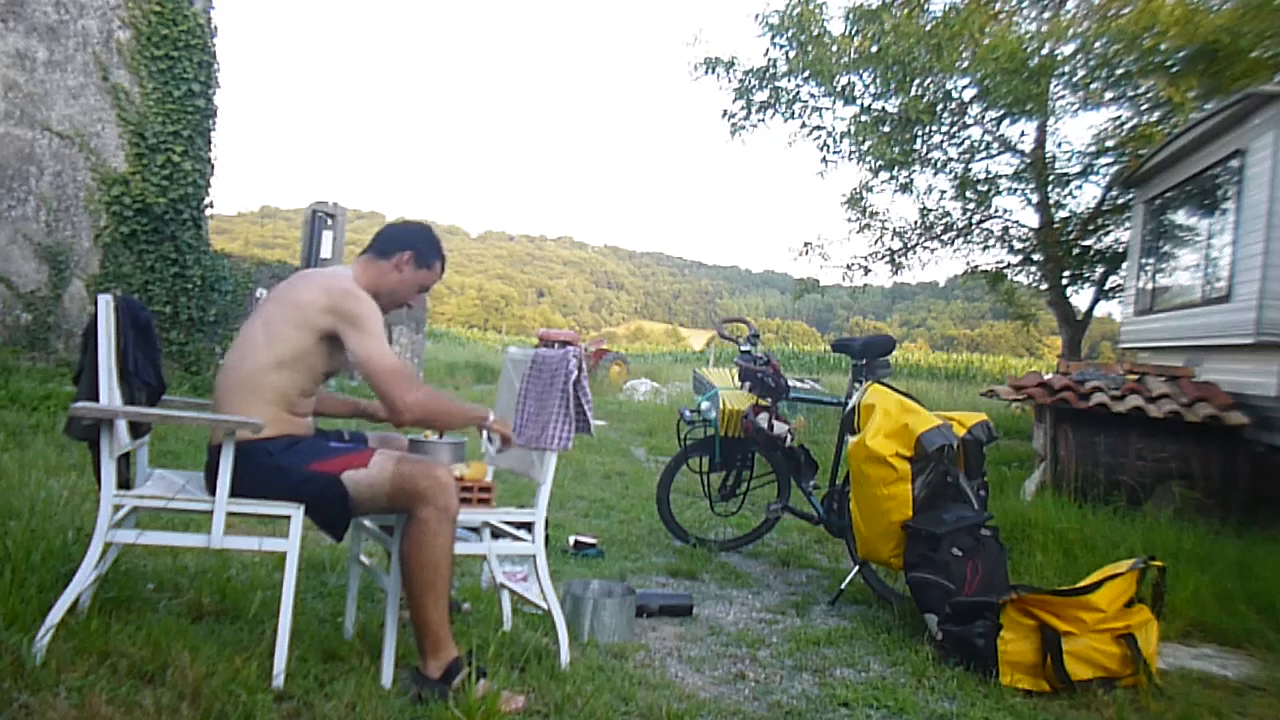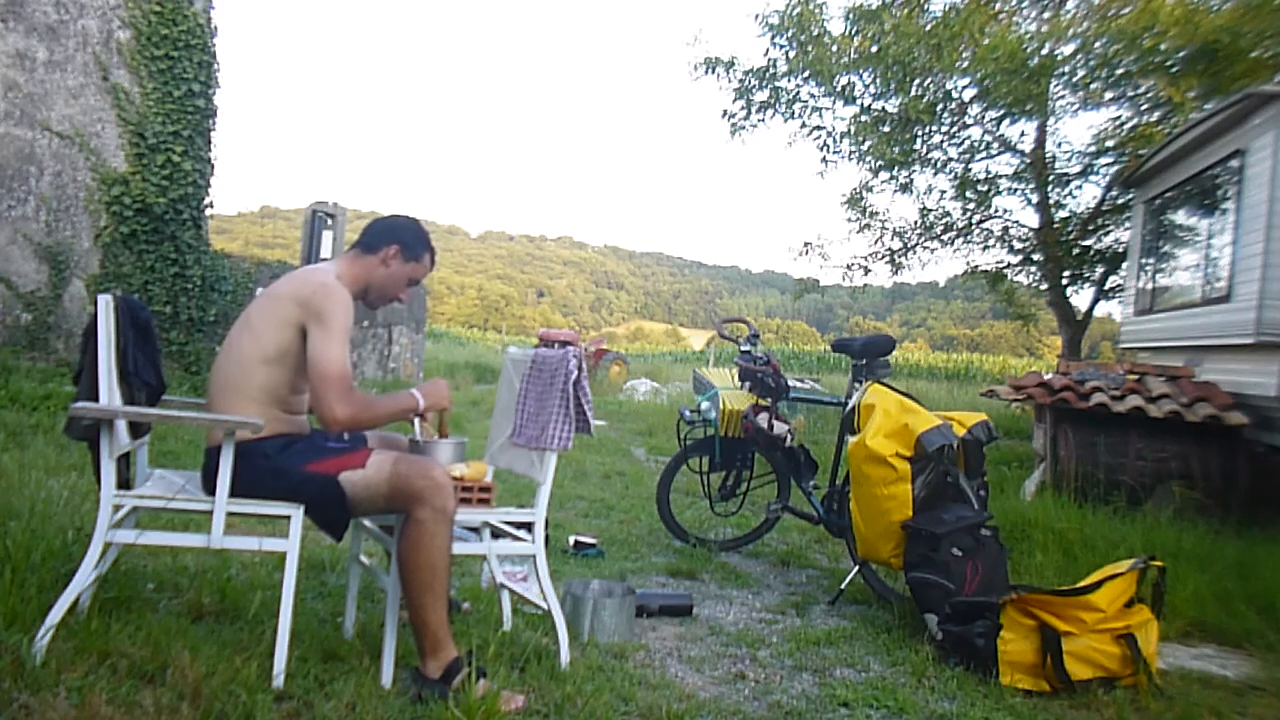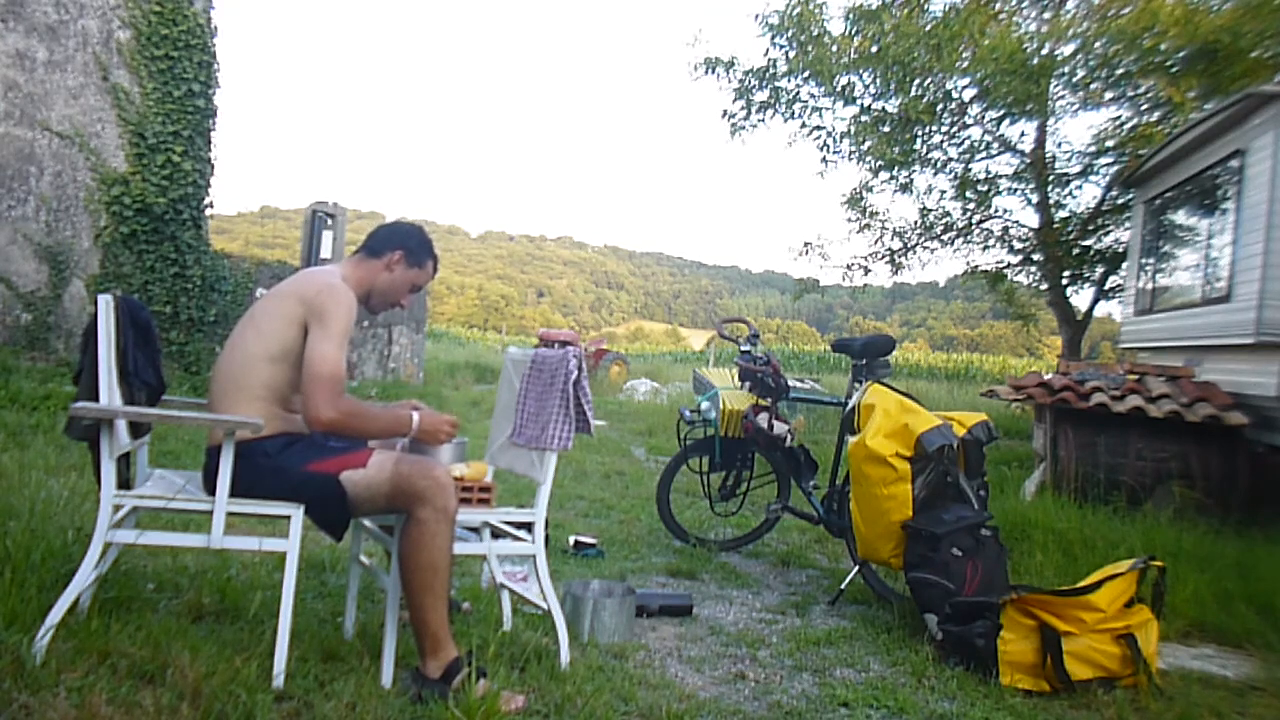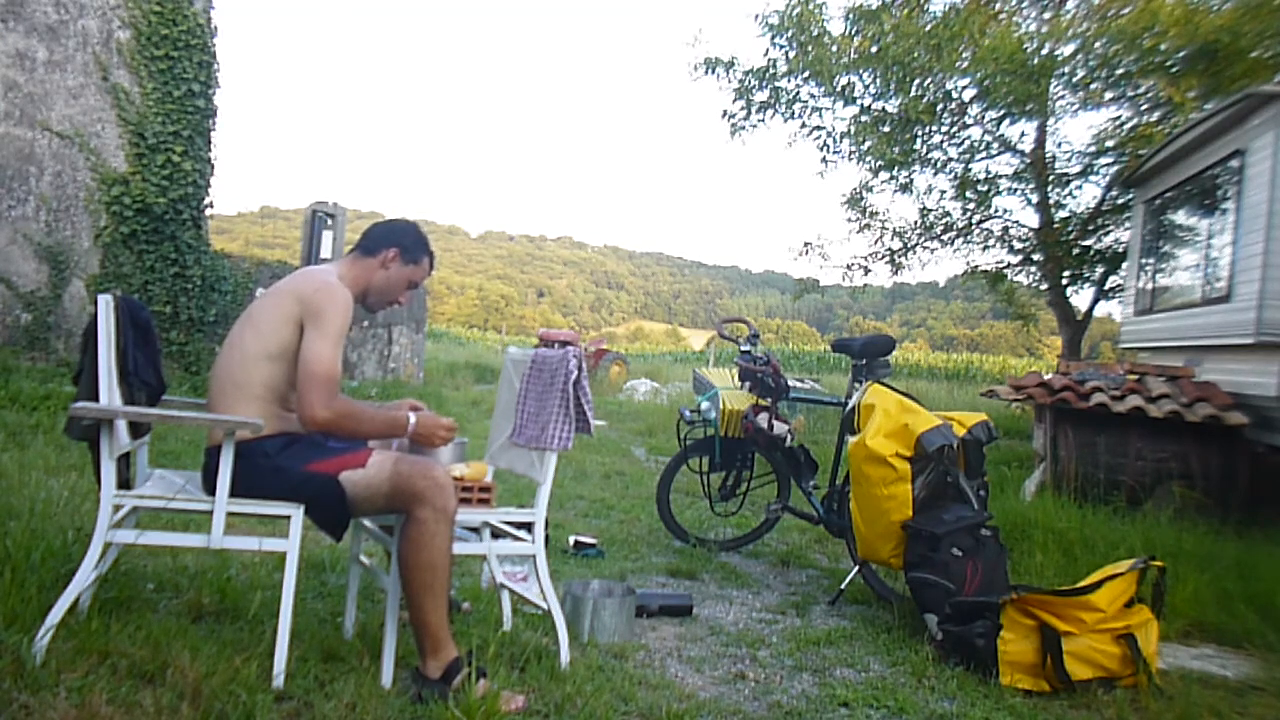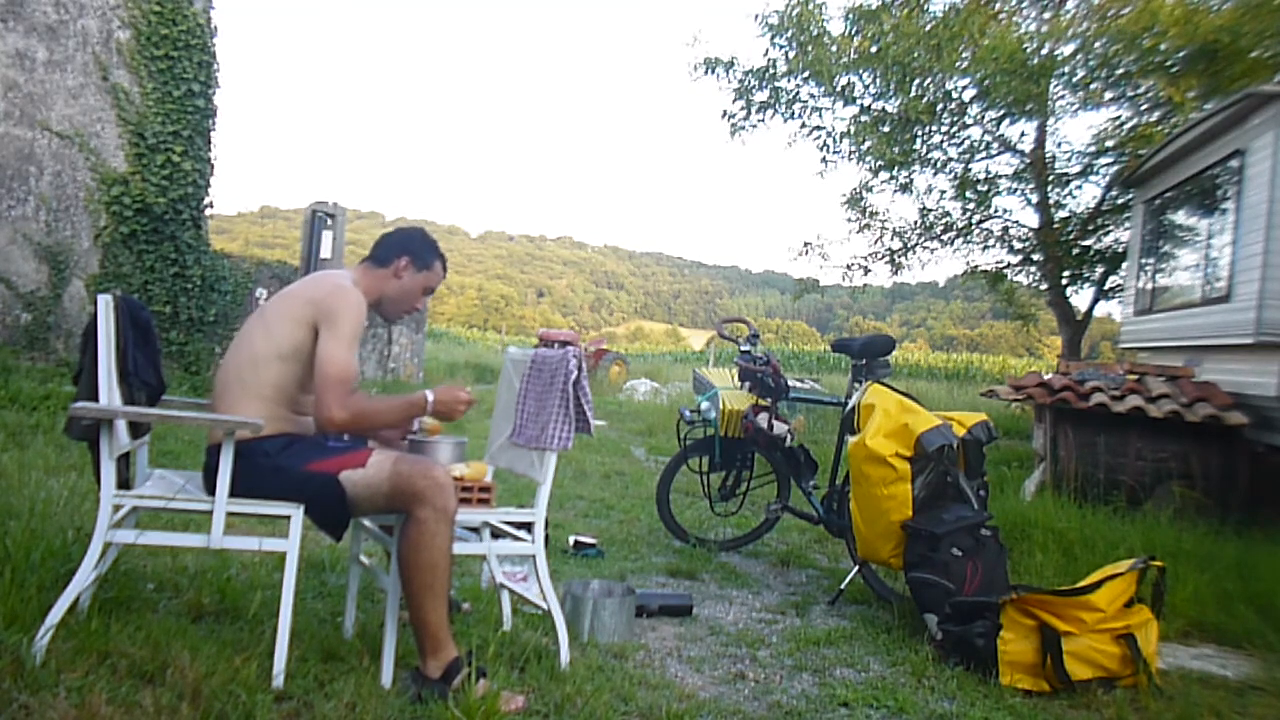
dt=0.7s
person 1, frame 1
left shoulder: (318, 284)
right shoulder: (349, 299)
right elbow: (410, 403)
left wrist: (369, 408)
right wrist: (483, 416)
left hip: (264, 446)
right hip: (261, 457)
left knee: (403, 449)
right knee: (433, 484)
left ankle: (426, 594)
right ankle: (439, 669)
person 1, frame 2
left shoulder: (313, 284)
right shoulder: (329, 293)
right elbow: (339, 413)
left wrist: (402, 404)
right wrist: (417, 398)
left hip: (263, 448)
right hip: (257, 458)
left knee: (402, 454)
right knee: (429, 485)
left ankle: (427, 594)
right ankle: (439, 669)
person 1, frame 3
left shoulder: (317, 285)
right shoulder: (334, 293)
right elbow: (325, 413)
left wrist: (391, 414)
right wrist: (411, 424)
left hip: (259, 448)
right hip: (259, 457)
left knee: (398, 458)
right knee: (430, 485)
left ankle: (427, 596)
right ankle: (439, 669)
person 1, frame 4
left shoulder: (312, 285)
right shoulder: (330, 292)
right elbow: (318, 412)
left wrist: (387, 415)
right wrist: (407, 425)
left hip: (256, 450)
right hip: (259, 457)
left knee: (395, 457)
right knee: (430, 485)
left ankle: (426, 594)
right ankle: (439, 669)
person 1, frame 5
left shoulder: (329, 290)
right shoulder: (345, 297)
right elbow: (336, 412)
left wrist: (378, 427)
right wrist: (427, 401)
left hip: (257, 449)
right hip: (259, 455)
left knee: (404, 464)
right knee: (430, 485)
left ankle: (426, 596)
right ankle: (440, 671)
